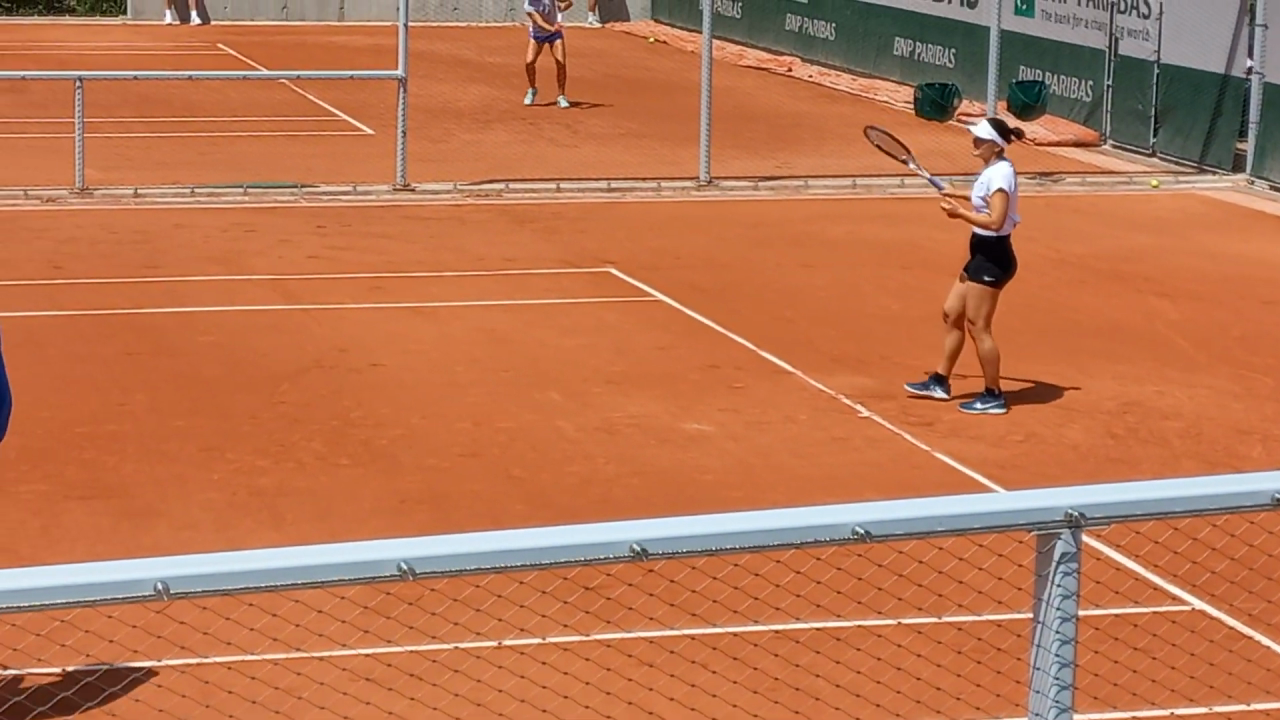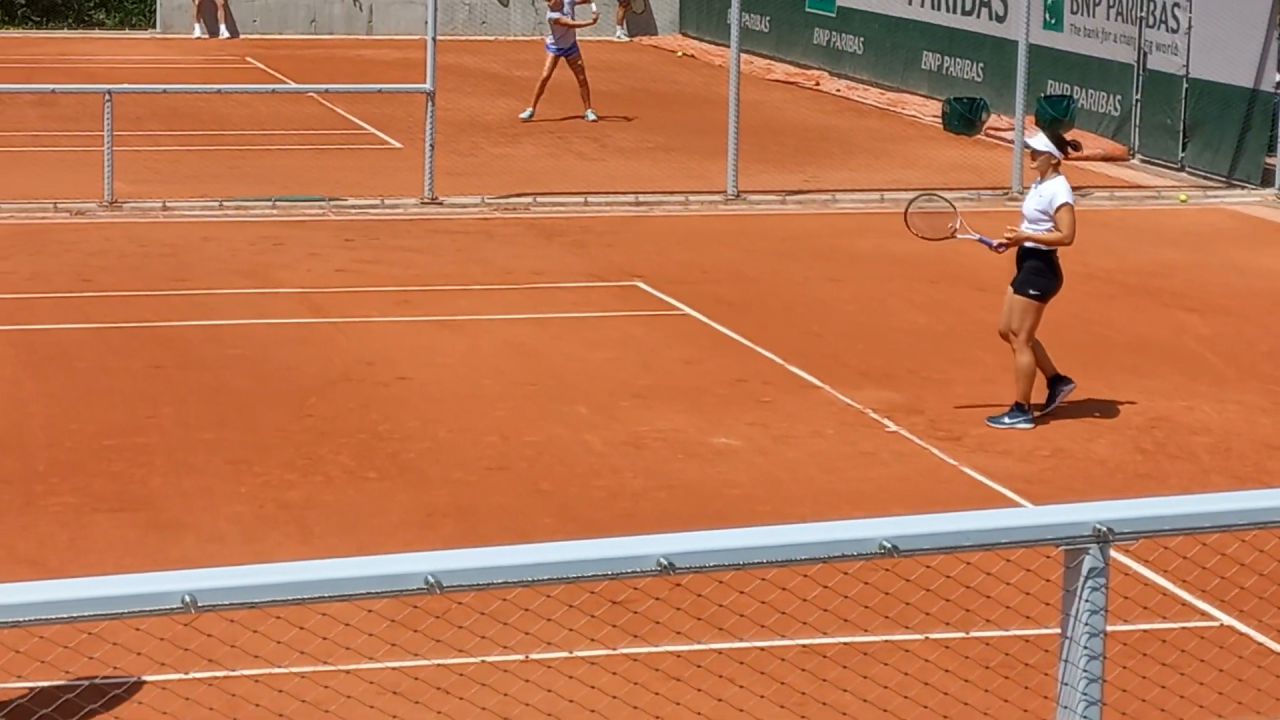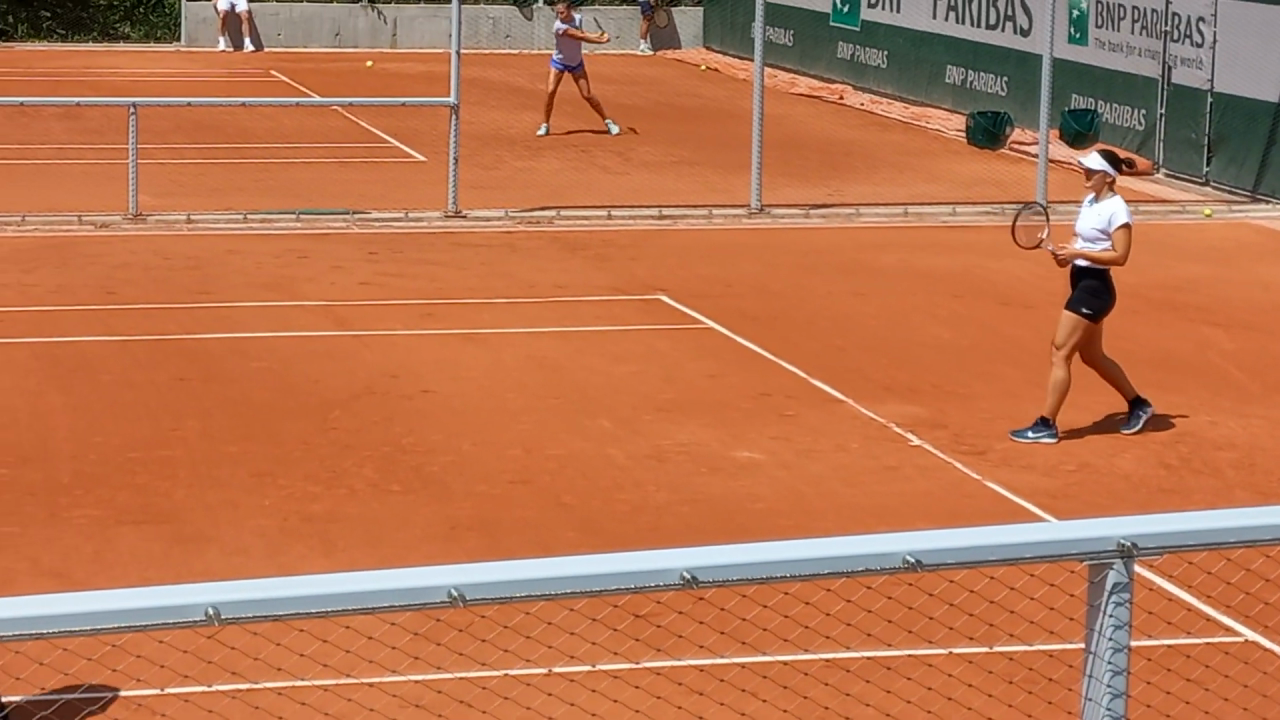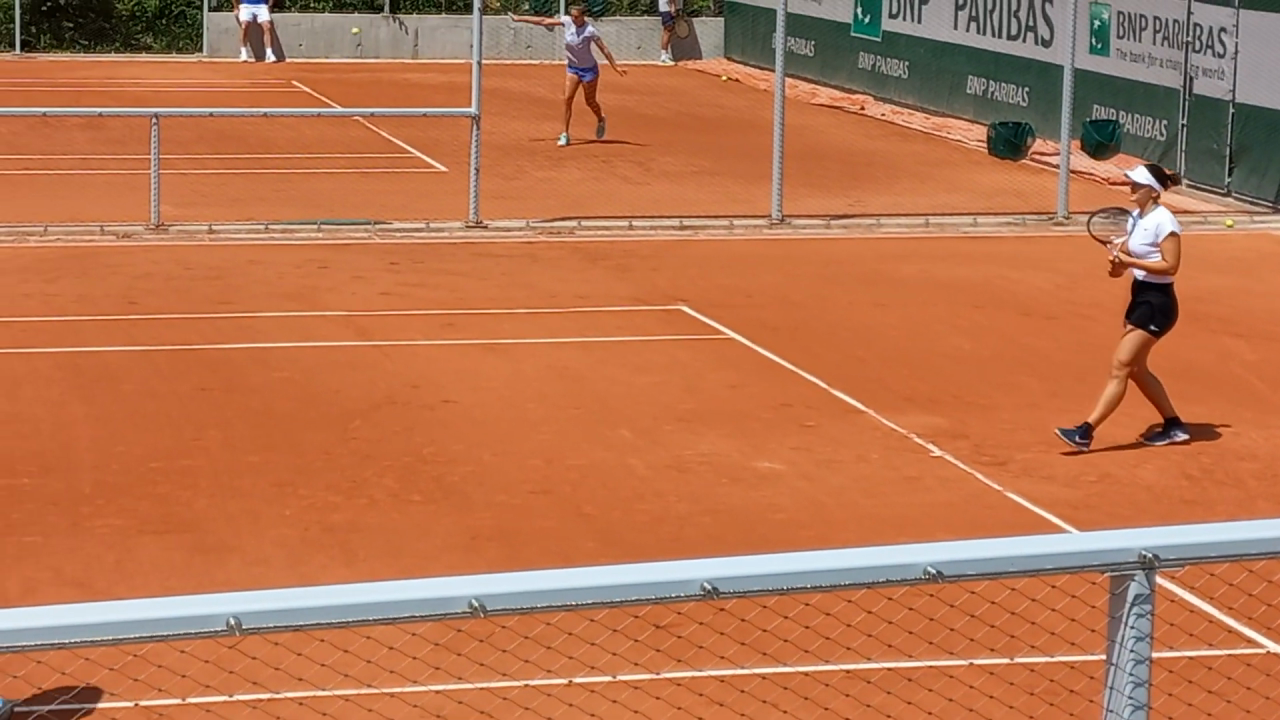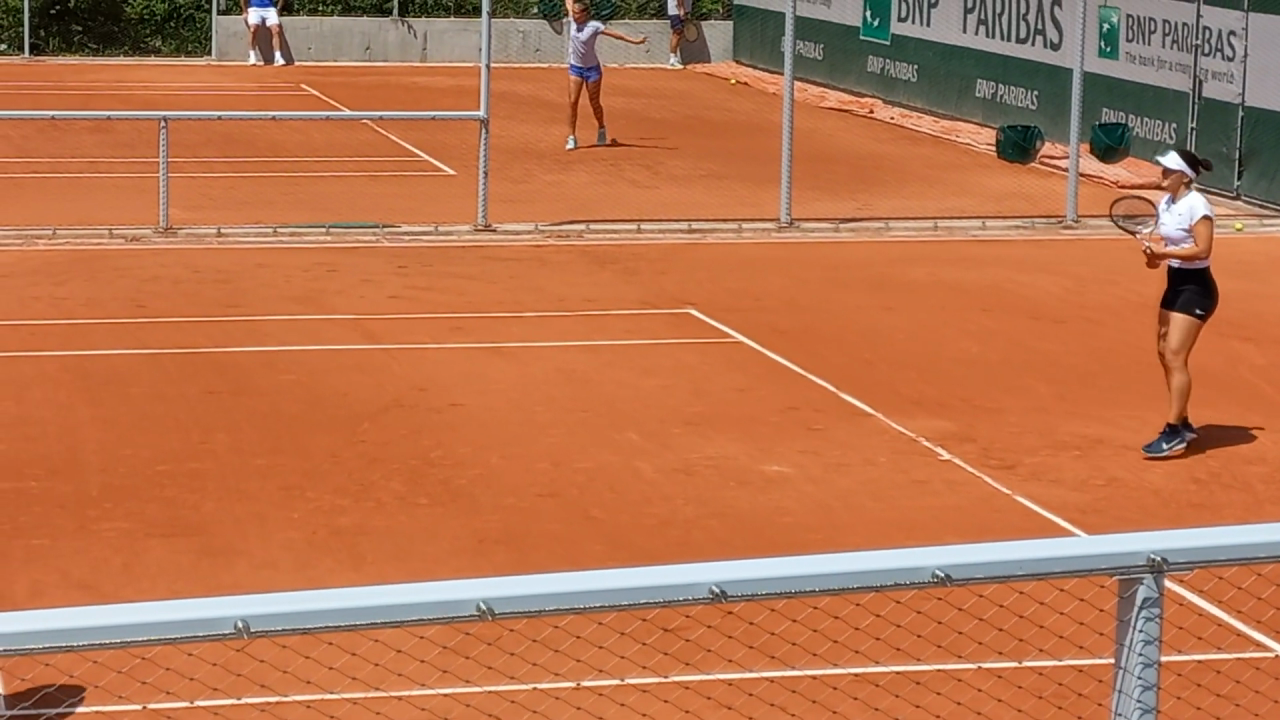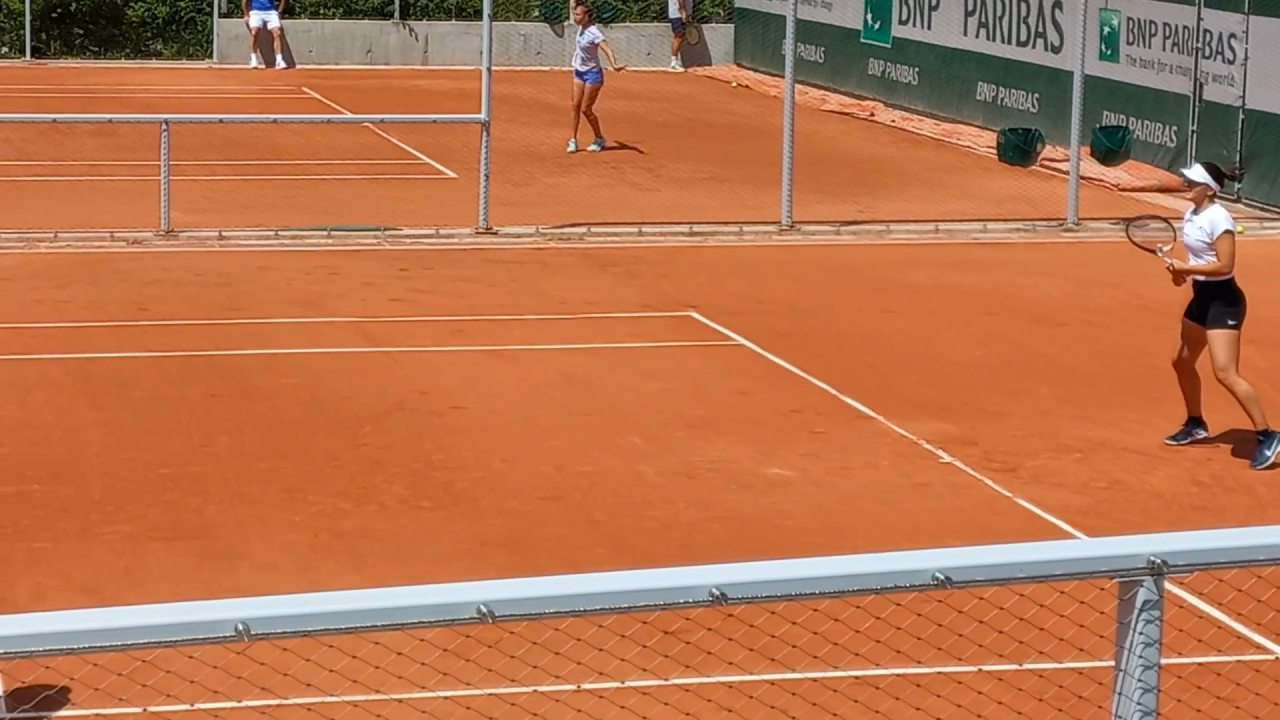
dt=0.2s
person 1, frame 1
left shoulder: (999, 175)
right shoulder: (997, 169)
left elbow: (996, 221)
left wrist: (960, 211)
right wrist: (959, 200)
left hip: (993, 258)
right hip: (983, 256)
left knee: (978, 328)
right knee: (951, 315)
left ankle: (994, 396)
right ankle: (940, 381)
person 1, frame 2
left shoulder: (1059, 190)
right shoulder: (1040, 183)
left elbow: (1066, 237)
left wrist: (1025, 236)
right wrist: (1014, 238)
left hip: (1040, 269)
right hip: (1029, 266)
left knee: (1019, 339)
right knee: (1009, 332)
left ankle: (1022, 411)
right ankle: (1057, 382)
person 1, frame 3
left shoulder: (1117, 209)
right shoulder: (1089, 202)
left elbow: (1120, 257)
left wrist: (1077, 252)
right wrist: (1065, 253)
left hip: (1094, 289)
right hip: (1083, 284)
left knee: (1060, 354)
right knee: (1092, 355)
left ankle: (1046, 425)
right ankle: (1138, 403)
person 1, frame 4
left shoulder: (1164, 221)
right shoulder: (1135, 218)
left elbow: (1171, 266)
right elbow: (1124, 255)
left wrist: (1131, 262)
right wrist: (1117, 263)
left hip: (1158, 303)
right hip: (1140, 297)
left knee: (1119, 368)
right knee: (1136, 368)
left ankle: (1085, 432)
right ankle: (1174, 426)
person 1, frame 5
left shoulder: (1196, 206)
right shoulder: (1165, 203)
left elbow: (1202, 251)
left wrist: (1163, 252)
right wrist: (1154, 254)
left hip: (1196, 287)
right hip: (1175, 285)
left knee: (1175, 360)
right knee: (1166, 356)
left ankle: (1175, 431)
right ankle: (1181, 425)
person 1, frame 6
left shoulder: (1219, 219)
right shoulder: (1191, 215)
left elbow: (1224, 264)
left wrist: (1186, 268)
right wrist: (1180, 270)
left hip: (1225, 301)
right hip: (1204, 297)
left knee: (1226, 375)
right knee: (1182, 361)
right ankle: (1195, 424)
